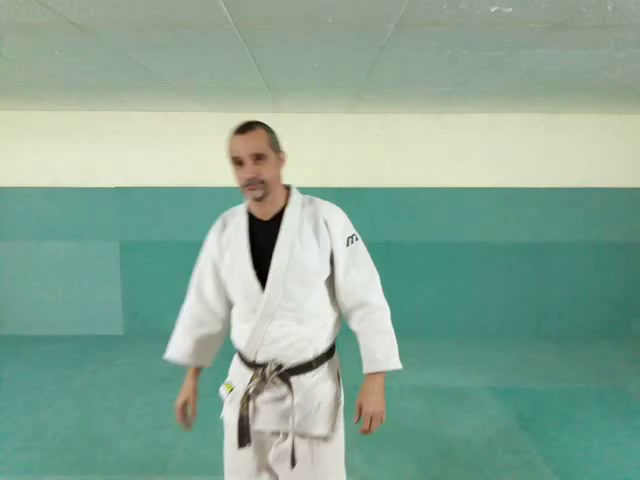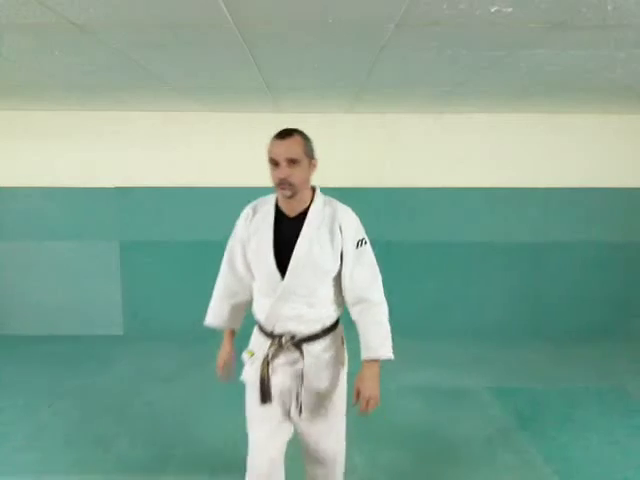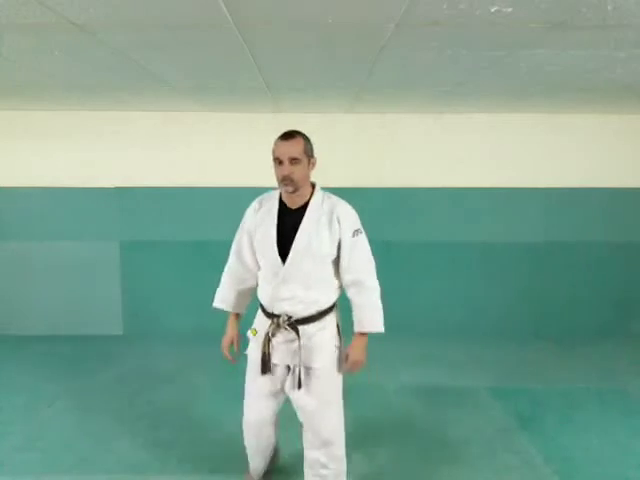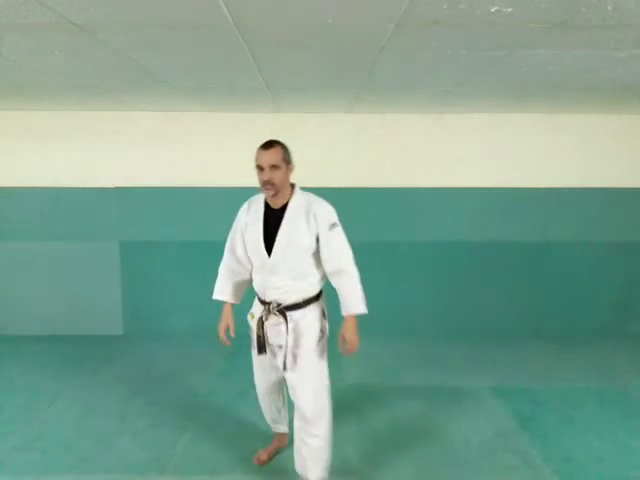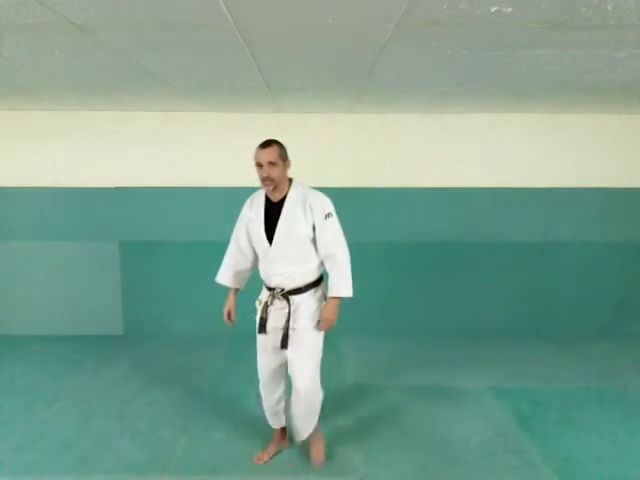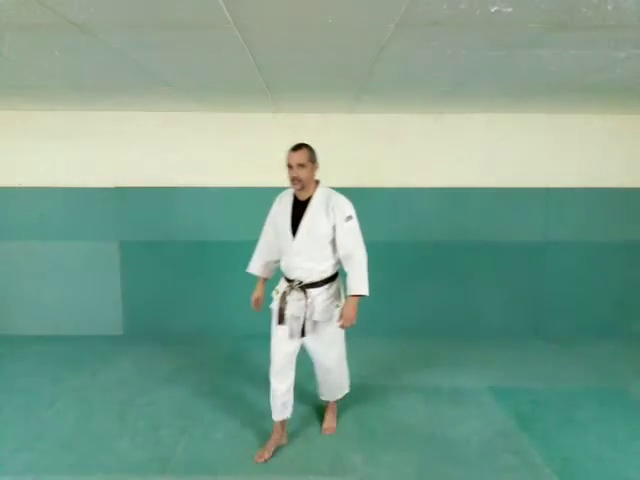
dt=0.3s
person 1, frame 1
left shoulder: (326, 221)
right shoulder: (224, 231)
left elbow: (365, 301)
right elbow: (205, 307)
left wrist: (373, 382)
right wrist: (191, 378)
left hip: (313, 385)
right hip: (249, 388)
person 1, frame 2
left shoulder: (341, 221)
right shoulder: (253, 216)
left elbow: (366, 295)
right elbow: (234, 280)
left wrist: (370, 367)
right wrist: (228, 340)
left hip: (321, 354)
right hip: (267, 351)
left knee: (325, 450)
person 1, frame 3
left shoulder: (338, 213)
right shoulder: (259, 210)
left elbow: (361, 277)
right elbow: (241, 267)
left wrist: (360, 337)
right wrist: (232, 320)
left hip: (317, 334)
right hip: (268, 330)
left knee: (324, 425)
right knee: (256, 415)
person 1, frame 4
left shoulder: (317, 210)
right shoulder: (249, 210)
left elbow: (341, 266)
right elbow: (235, 262)
left wrist: (350, 321)
right wrist: (227, 310)
left hip: (304, 318)
right hip: (264, 316)
left knee: (311, 402)
right knee: (267, 388)
right ankle: (280, 435)
person 1, frame 5
left shoulder: (314, 202)
right shoulder: (253, 204)
left elbow: (336, 254)
right elbow: (241, 251)
left wrist: (334, 301)
right wrist: (232, 294)
left hip: (307, 302)
right hip: (271, 302)
left knee: (304, 379)
right knee: (269, 373)
left ankle: (313, 433)
right ankle: (280, 435)
person 1, frame 6
left shoulder: (337, 204)
right shoulder: (282, 201)
left elbow: (354, 254)
right elbow: (269, 244)
left wrist: (352, 300)
right wrist: (260, 284)
left hip: (323, 295)
right hip: (288, 293)
left knee: (328, 358)
right knee: (280, 361)
left ankle: (331, 406)
right ankle: (279, 432)
